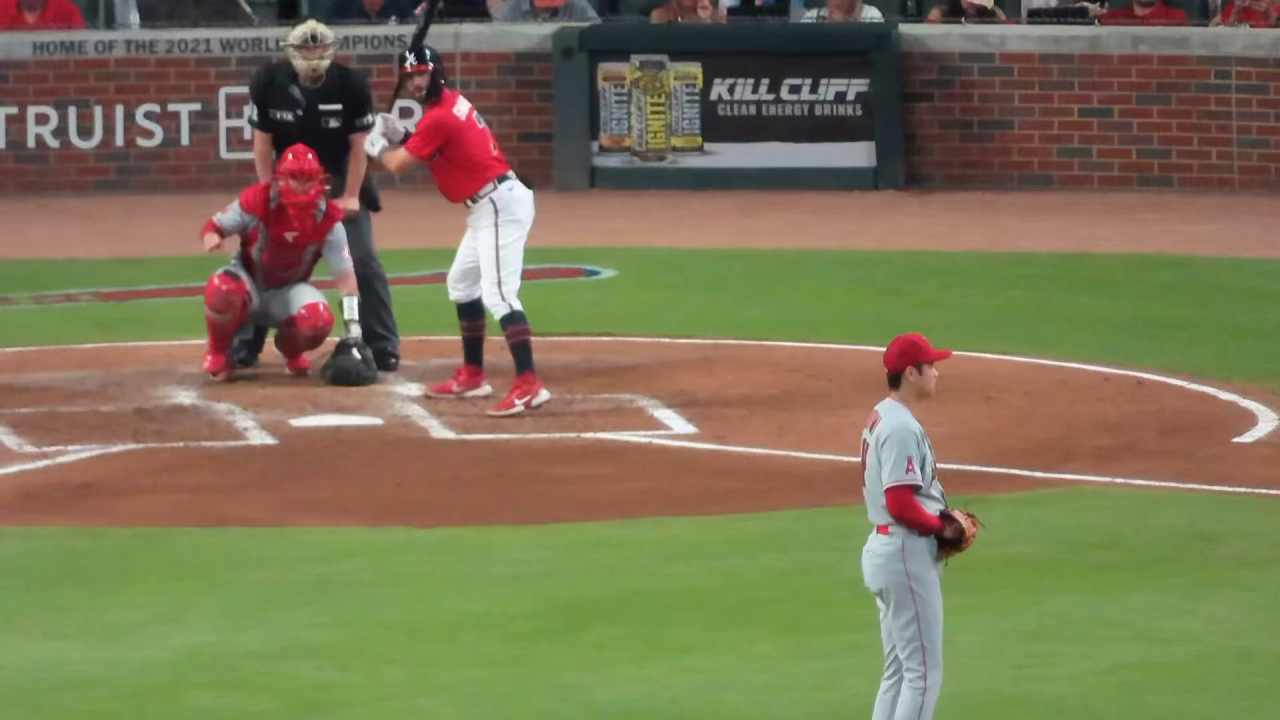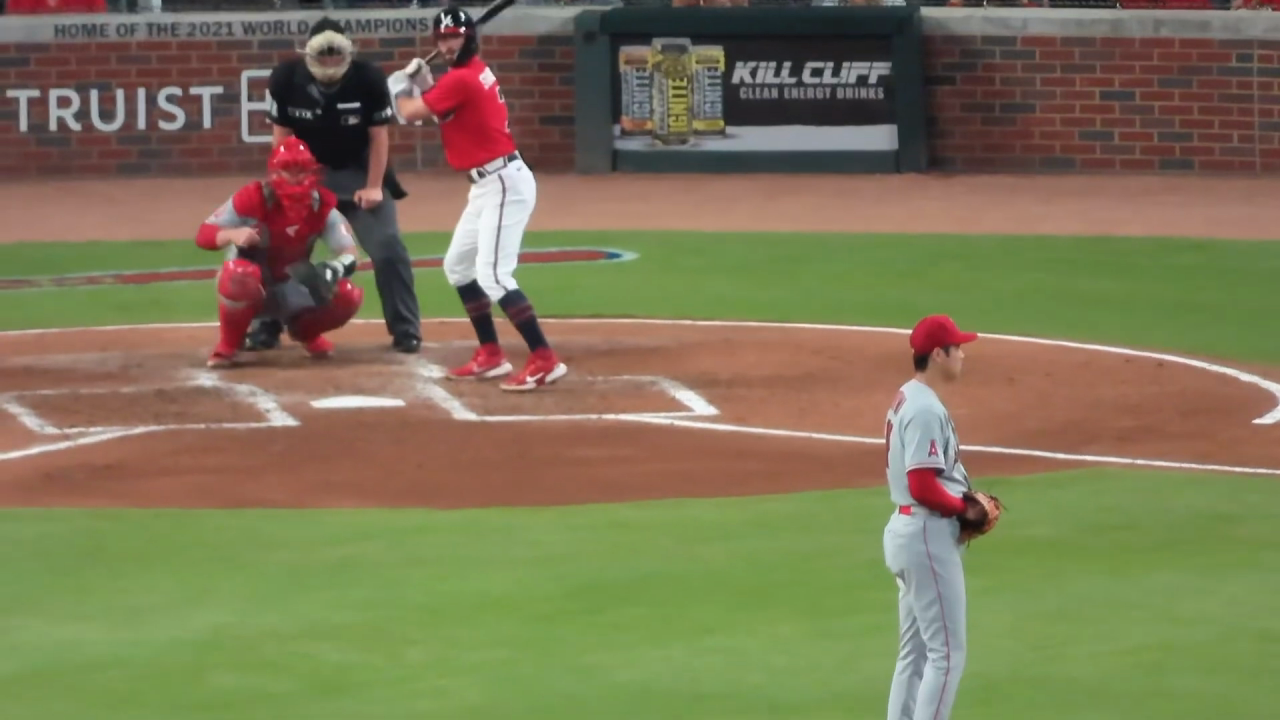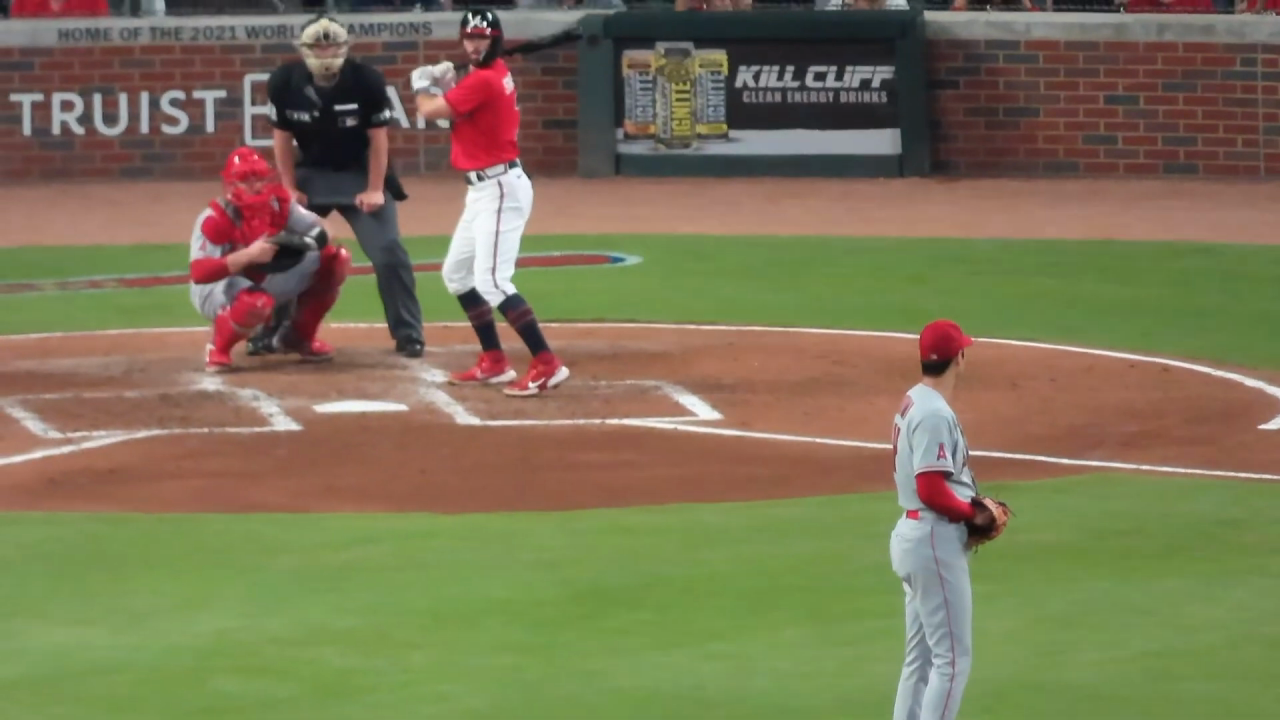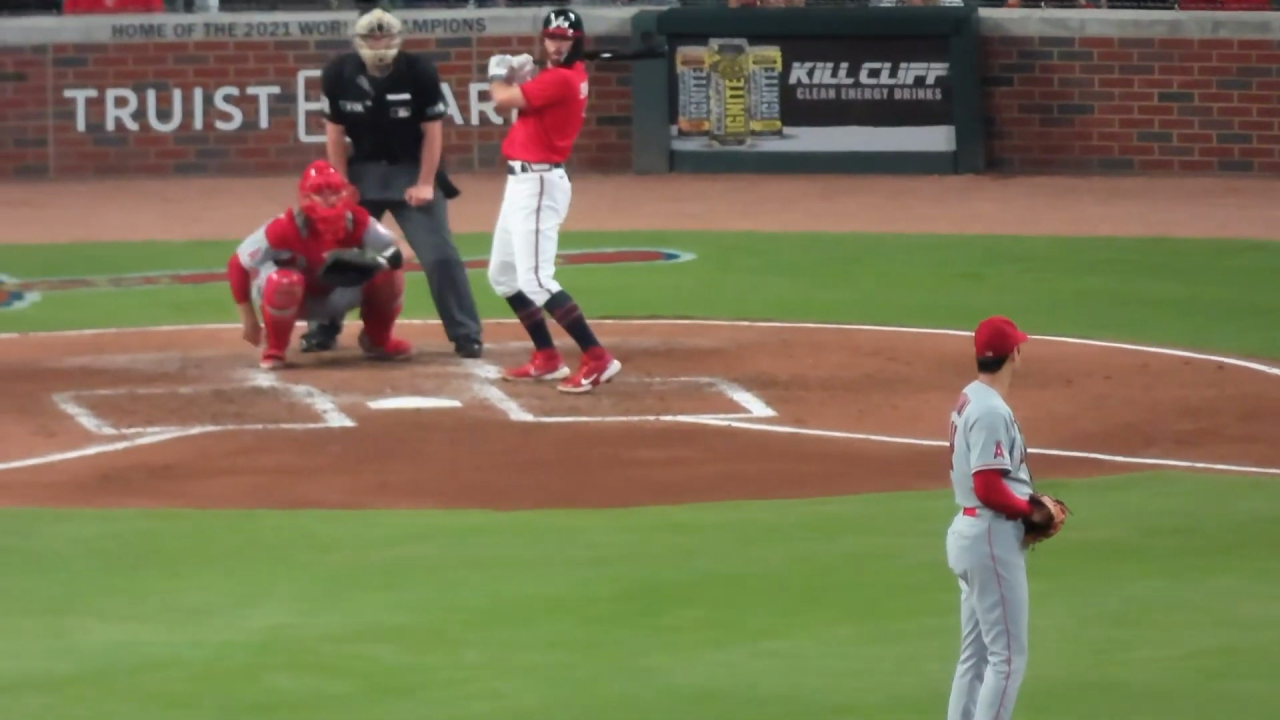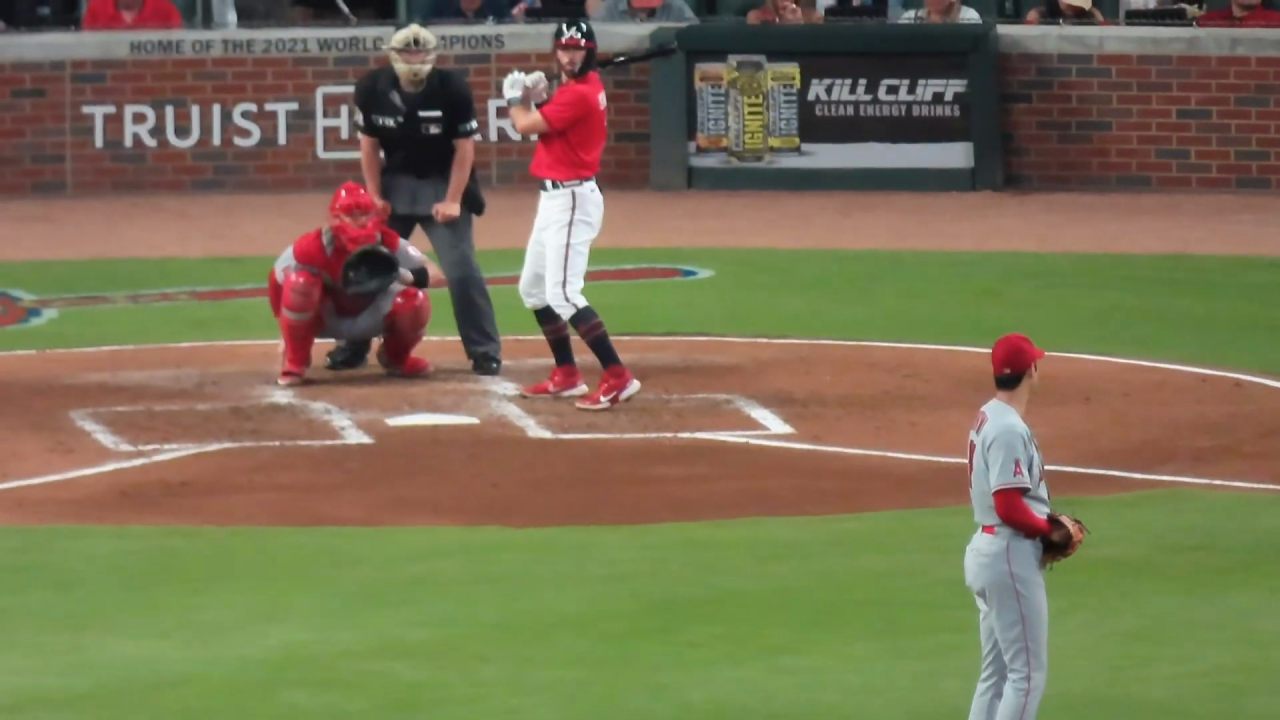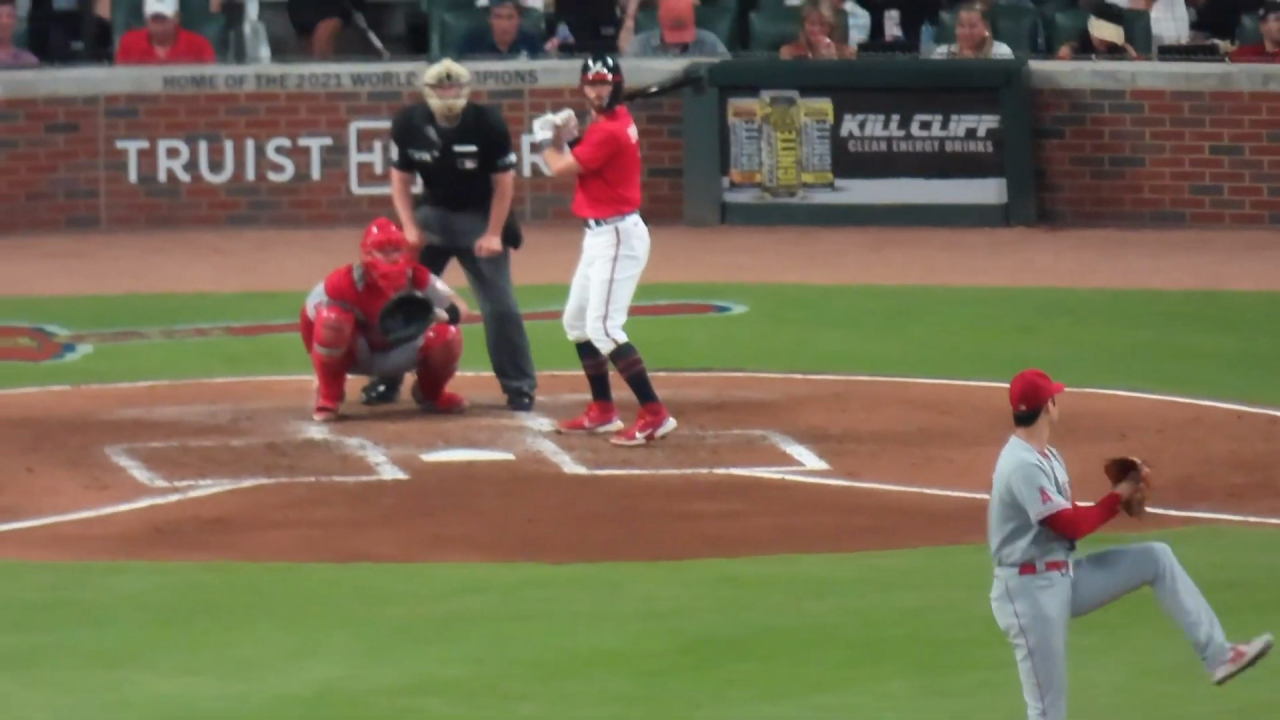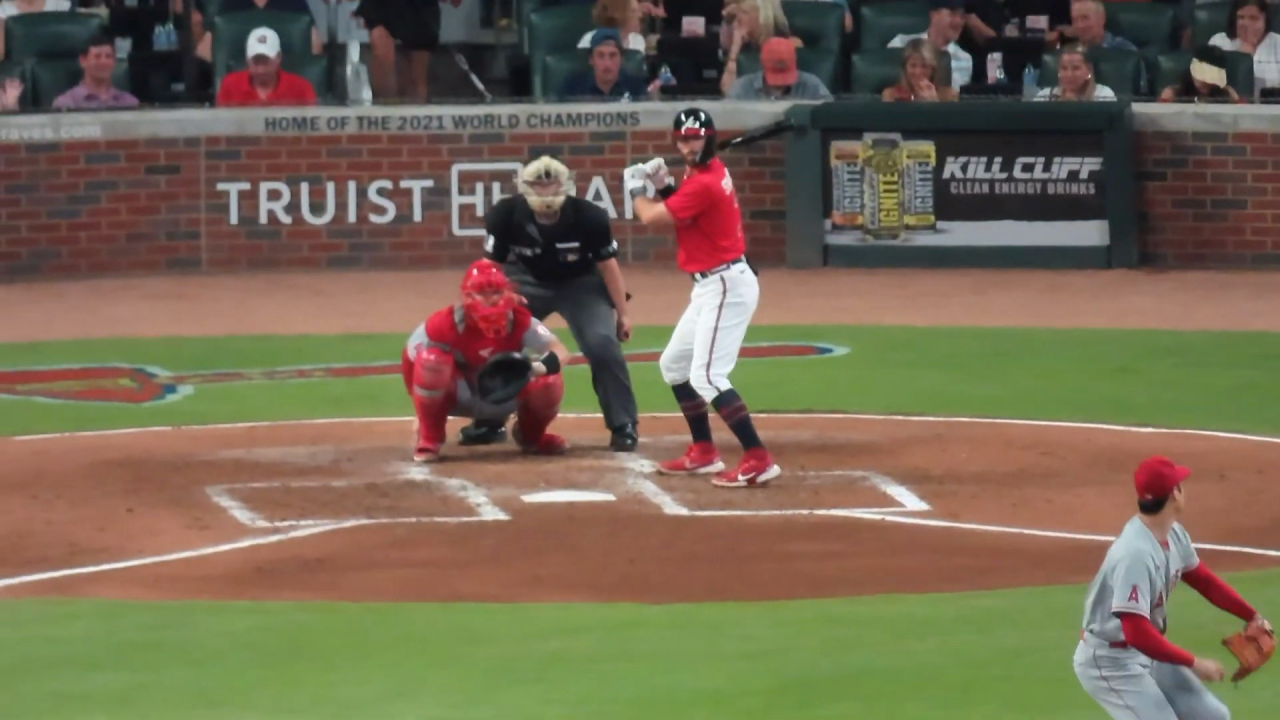
dt=0.5s
person 1, frame 1
left shoulder: (437, 117)
right shoulder: (449, 101)
left elbow: (398, 164)
right elbow: (426, 144)
left wrist: (377, 146)
right wrist: (399, 133)
left hip: (500, 204)
right hip: (493, 203)
left knee: (499, 294)
right knee: (462, 282)
left ankle: (528, 385)
right ankle: (471, 375)
person 1, frame 2
left shoulder: (461, 78)
right shoulder: (473, 71)
left elbow: (410, 113)
right elbow: (445, 105)
left wrist: (399, 87)
right wrist: (425, 84)
left hip: (504, 184)
right hip: (490, 184)
left knee: (492, 275)
right knee: (458, 265)
left ankle: (544, 360)
right ankle: (490, 356)
person 1, frame 3
left shoulder: (484, 79)
right shoulder: (490, 74)
left elbow: (430, 111)
right elbow: (460, 112)
left wrist: (421, 85)
right wrist: (447, 86)
left hip: (500, 187)
right hip: (484, 187)
left knee: (491, 281)
right knee: (456, 272)
left ankle: (547, 363)
right ankle: (494, 361)
person 1, frame 4
left shoulder: (561, 79)
right shoulder: (561, 75)
left elbow: (503, 99)
right elbow: (528, 100)
left wrist: (498, 73)
right wrist: (521, 77)
left hip: (538, 184)
right hip: (523, 182)
left knee: (535, 281)
right knee: (502, 275)
left ankle: (597, 357)
right ankle: (547, 358)
person 1, frame 5
left shoulder: (579, 93)
right shoulder: (580, 85)
left elbow: (525, 126)
right elbow: (552, 121)
left wrist: (513, 96)
right wrist: (539, 97)
left hip: (571, 199)
right hip: (556, 197)
left knee: (562, 293)
right knee: (533, 288)
left ankle: (618, 377)
right ankle: (567, 375)
person 1, frame 6
left shoulder: (609, 129)
right shoulder: (610, 121)
left elbow: (561, 169)
right elbow: (585, 159)
left wrist: (547, 138)
right wrist: (569, 137)
left hip: (617, 235)
right hip: (601, 234)
left knee: (603, 327)
right knee: (576, 321)
left ankle: (654, 414)
right ankle: (602, 411)
person 1, frame 7
left shoulder: (704, 182)
right shoulder: (706, 173)
left elbow: (652, 217)
right elbow: (682, 205)
left wrist: (636, 187)
right wrist: (662, 184)
left hip: (726, 285)
right hip: (713, 285)
left knee: (707, 376)
right knee: (674, 364)
left ankle: (758, 459)
right ankle: (703, 453)
person 2, frame 1
left shoulder: (881, 418)
right shoulder: (902, 428)
right elbow: (901, 505)
left wrist: (937, 523)
right wrist: (942, 527)
left hip: (887, 549)
right hip: (905, 554)
left knee: (898, 668)
right knee: (923, 670)
person 2, frame 2
left shoulder: (907, 399)
right shoulder: (926, 409)
right elbow: (923, 486)
left wrist: (962, 504)
right wrist: (965, 508)
left hip: (909, 530)
right hip: (927, 535)
left knee: (916, 651)
right knee: (947, 650)
person 2, frame 3
left shoulder: (913, 402)
right shoulder: (935, 412)
right elbow: (931, 490)
left wrist: (967, 510)
right wrist: (974, 513)
left hip: (915, 534)
right hip: (933, 540)
left knee: (922, 656)
right knee: (952, 657)
person 2, frame 4
left shoulder: (969, 399)
right shoulder: (992, 410)
right elbow: (989, 488)
left wrist: (1025, 507)
right wrist: (1032, 510)
left hip: (970, 531)
right hip: (990, 537)
left knee: (976, 654)
right knee: (1008, 655)
person 2, frame 5
left shoulder: (989, 417)
right shoulder: (1010, 428)
right elbow: (1009, 508)
left wrist: (1044, 527)
right wrist: (1050, 529)
left hip: (992, 551)
right hip: (1009, 556)
left knee: (997, 673)
right knee: (1026, 672)
person 2, frame 6
left shoulder: (1046, 454)
right shoulder: (1021, 463)
left elbow: (1068, 517)
right elbow: (1072, 526)
left wrist: (1121, 494)
right wrist: (1117, 496)
left hip: (1064, 577)
right hip: (1029, 590)
left knee: (1157, 557)
left ankle: (1218, 655)
person 2, frame 7
left shoulder: (1173, 533)
right shoulder: (1135, 553)
left elbow: (1204, 579)
right elbow: (1138, 633)
left wrist: (1252, 615)
right wrist: (1194, 663)
left hip: (1143, 656)
right hip: (1107, 662)
person 3, frame 1
left shoulder: (351, 84)
right shoulder: (268, 82)
left elbow: (359, 144)
right elbow: (262, 141)
left wrist: (351, 195)
left hip: (338, 183)
left knee: (363, 263)
left ankle: (384, 347)
right ankle: (246, 343)
person 3, frame 2
left shoulder: (370, 78)
right shoulder: (285, 78)
left elbow: (378, 136)
right elbow: (282, 134)
left wrist: (374, 187)
left hip: (358, 171)
left knee: (387, 248)
left ankle: (406, 329)
right ankle: (266, 326)
person 3, frame 3
left shoulder: (367, 80)
right shoulder: (284, 81)
left elbow: (378, 138)
right elbow: (282, 138)
left wrist: (375, 189)
right wrist: (291, 189)
left hip: (359, 174)
right hip: (310, 175)
left knee: (388, 252)
left ankle: (409, 333)
right ankle: (270, 330)
person 3, frame 4
left shoulder: (420, 72)
right shoulder: (338, 74)
left elbow: (432, 131)
right elbow: (335, 131)
left wrist: (426, 184)
left hip: (411, 171)
right hip: (364, 170)
left knee: (439, 253)
left ankle: (467, 333)
right ankle: (324, 328)
person 3, frame 5
left shoulder: (453, 89)
right shoulder: (372, 87)
left elbow: (464, 148)
right elbow: (369, 144)
left wrist: (454, 200)
right wrist: (374, 195)
left hip: (443, 186)
right hip: (395, 185)
left knee: (462, 270)
left ankle: (485, 350)
right ankle: (355, 345)
person 3, frame 6
left shoulder: (488, 123)
right shoulder: (408, 122)
left elbow: (504, 182)
right elbow: (401, 180)
left wrist: (494, 234)
right wrist: (410, 227)
left hip: (479, 219)
right hip: (431, 217)
left knee: (499, 305)
left ankle: (520, 386)
right ankle: (387, 380)
person 3, frame 7
left shoulder: (588, 215)
right shoulder: (505, 214)
left elbow: (607, 263)
left wrist: (622, 313)
left hip: (581, 283)
right hip: (529, 281)
left knee: (603, 344)
left ankle: (624, 425)
right ankle: (489, 420)
person 4, frame 1
left shoulder: (328, 219)
right shoulder: (256, 200)
left elbow: (345, 275)
right elbow: (213, 227)
left wrist: (353, 328)
right wrist: (211, 238)
left hip: (288, 293)
right hip: (250, 289)
left knee: (319, 320)
right knee: (222, 289)
left ankle: (291, 350)
right ankle: (219, 353)
person 4, frame 2
left shoulder: (322, 205)
right shoulder: (251, 199)
left elbow: (350, 253)
right elbow: (203, 235)
left wrist: (334, 269)
right wrist: (232, 235)
left hip: (291, 287)
right hip: (248, 286)
left knee: (349, 296)
right knee: (238, 272)
left ankle: (305, 331)
right ankle: (228, 345)
person 4, frame 3
left shoulder: (279, 203)
right shoulder: (215, 219)
left elbow: (323, 232)
right elbow: (198, 273)
left wrist: (305, 243)
right wrist: (248, 255)
left hip: (267, 280)
left knee: (337, 259)
right knee: (257, 302)
left ankle: (300, 337)
right ankle: (218, 348)
person 4, frame 4
left shoulder: (357, 221)
right shoulder: (283, 228)
left elbow: (402, 252)
right elbow: (237, 265)
left wrist: (382, 261)
right wrist: (249, 321)
left hip: (334, 296)
right hip: (286, 296)
left knee: (388, 274)
right knee: (284, 281)
left ankle: (377, 341)
right ankle: (274, 347)
person 4, frame 5
left shoulder: (388, 242)
right shoulder: (311, 247)
left elbow: (435, 273)
right elbow: (276, 282)
left wrist: (406, 276)
right wrist: (286, 338)
left hip: (369, 317)
right hip: (325, 318)
left knee: (416, 302)
right knee: (299, 282)
left ankle: (395, 358)
right ankle: (295, 362)
person 4, frame 6
left shoulder: (419, 278)
right shoulder: (344, 282)
left elbow: (459, 308)
right elbow: (309, 317)
left wrist: (440, 314)
right wrist: (320, 370)
left hip: (401, 353)
right hip: (358, 356)
left knee: (447, 336)
right knee: (330, 318)
left ankle: (430, 394)
right ankle: (328, 397)
person 4, frame 7
left shoulder: (520, 321)
right shoulder: (444, 324)
left elbow: (560, 352)
right elbow: (410, 359)
left wrist: (538, 368)
right wrist: (423, 405)
right hip: (458, 397)
left knee: (550, 381)
right knee: (430, 359)
left ankle: (530, 436)
right ankle: (430, 438)
